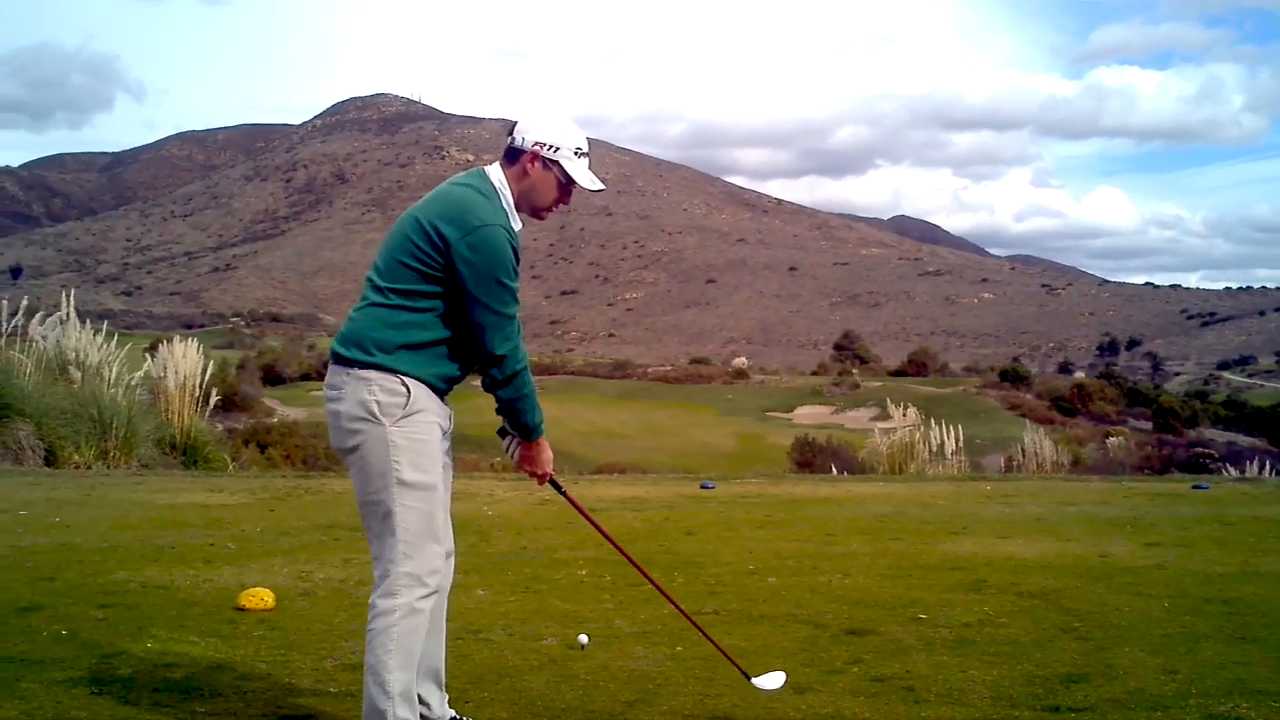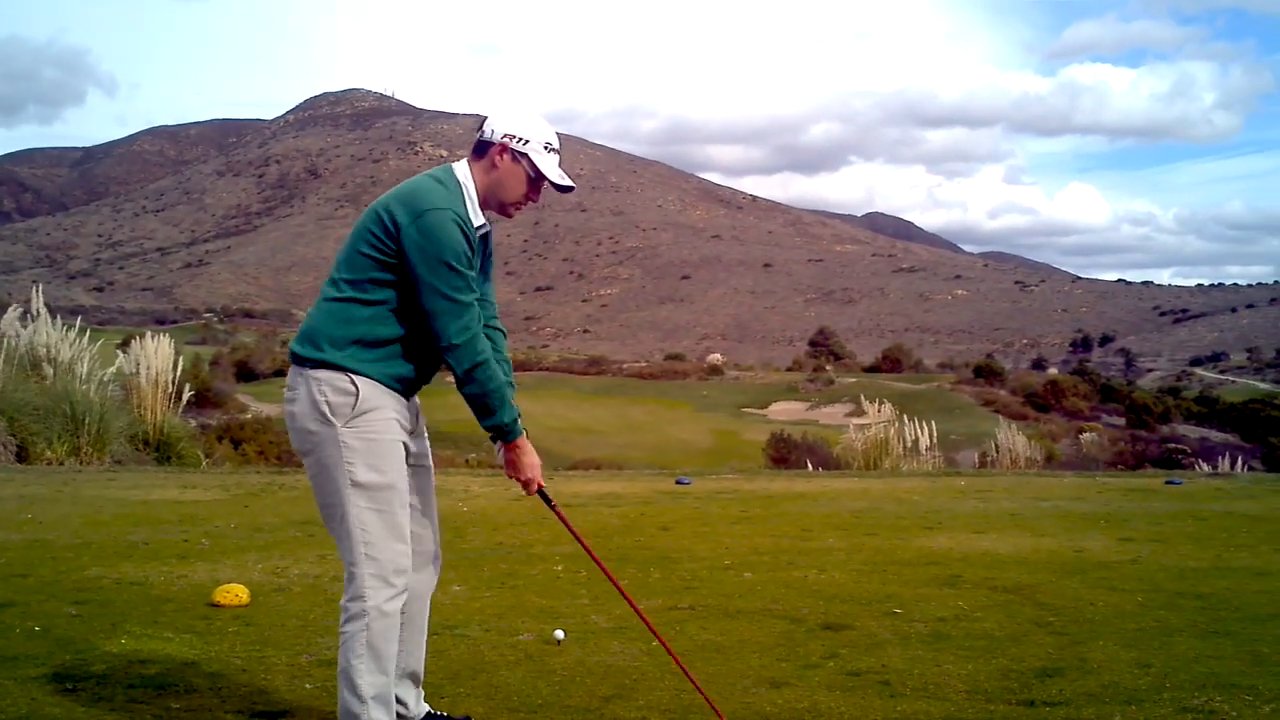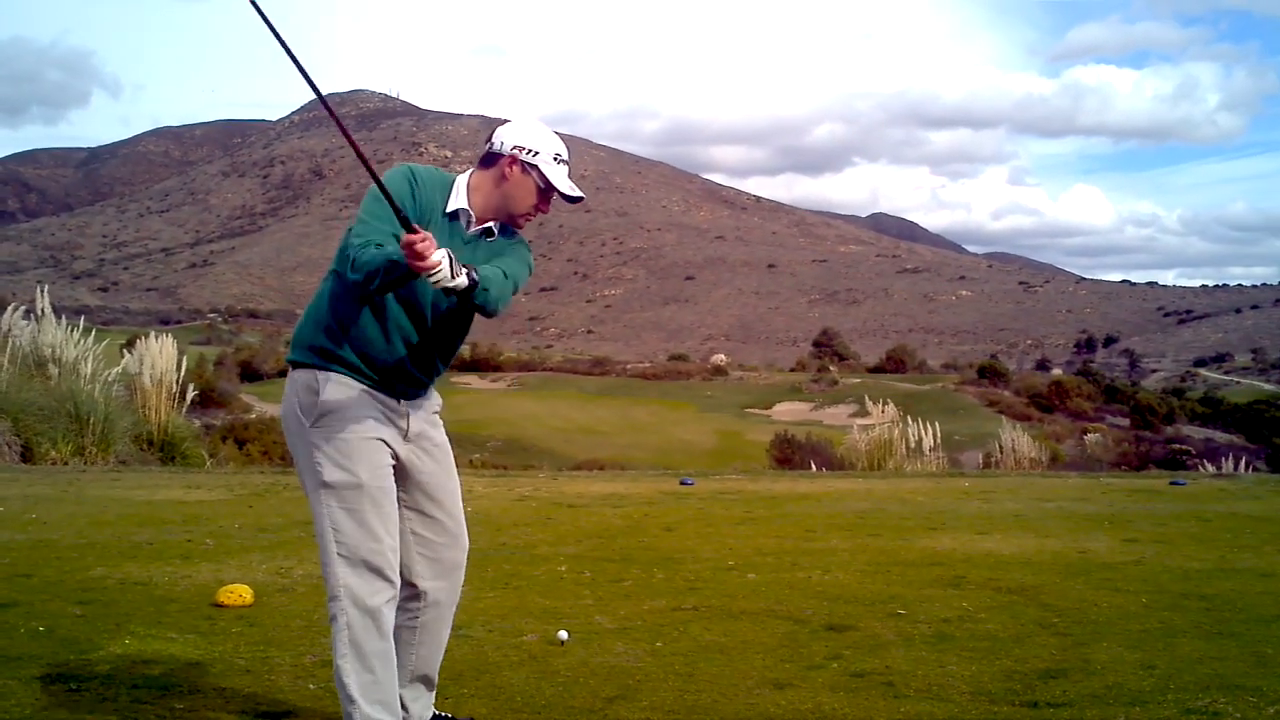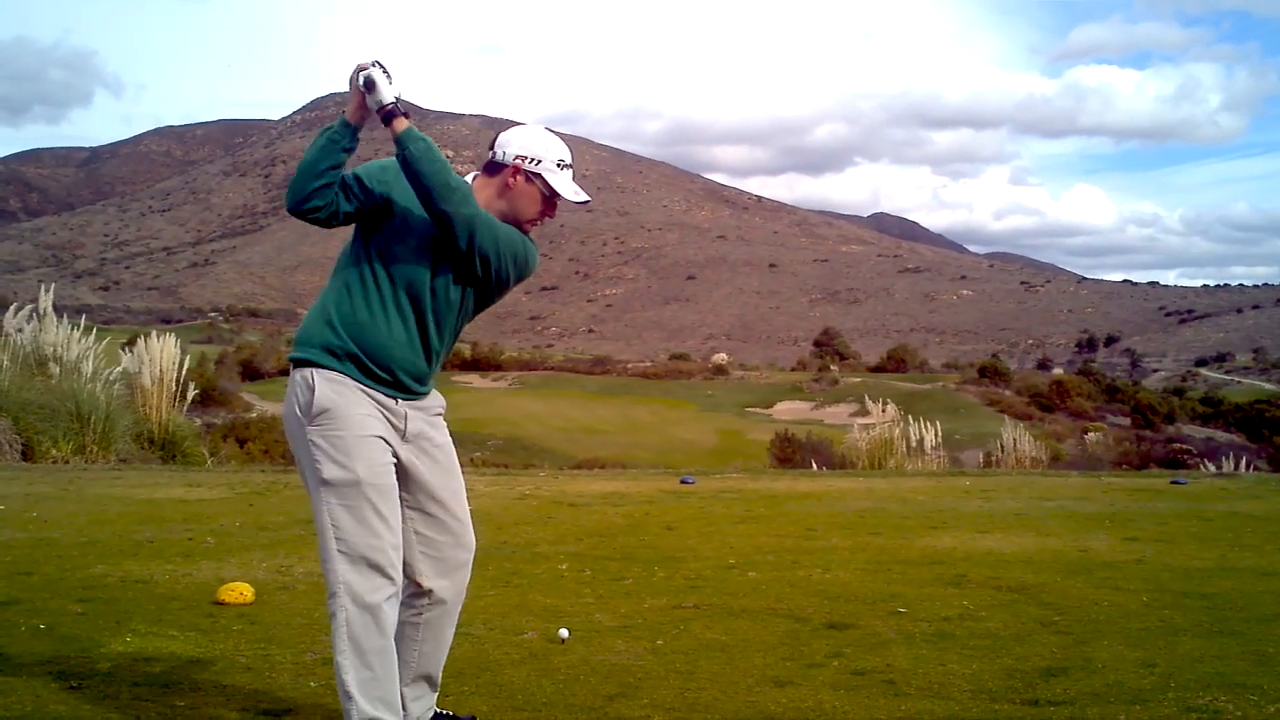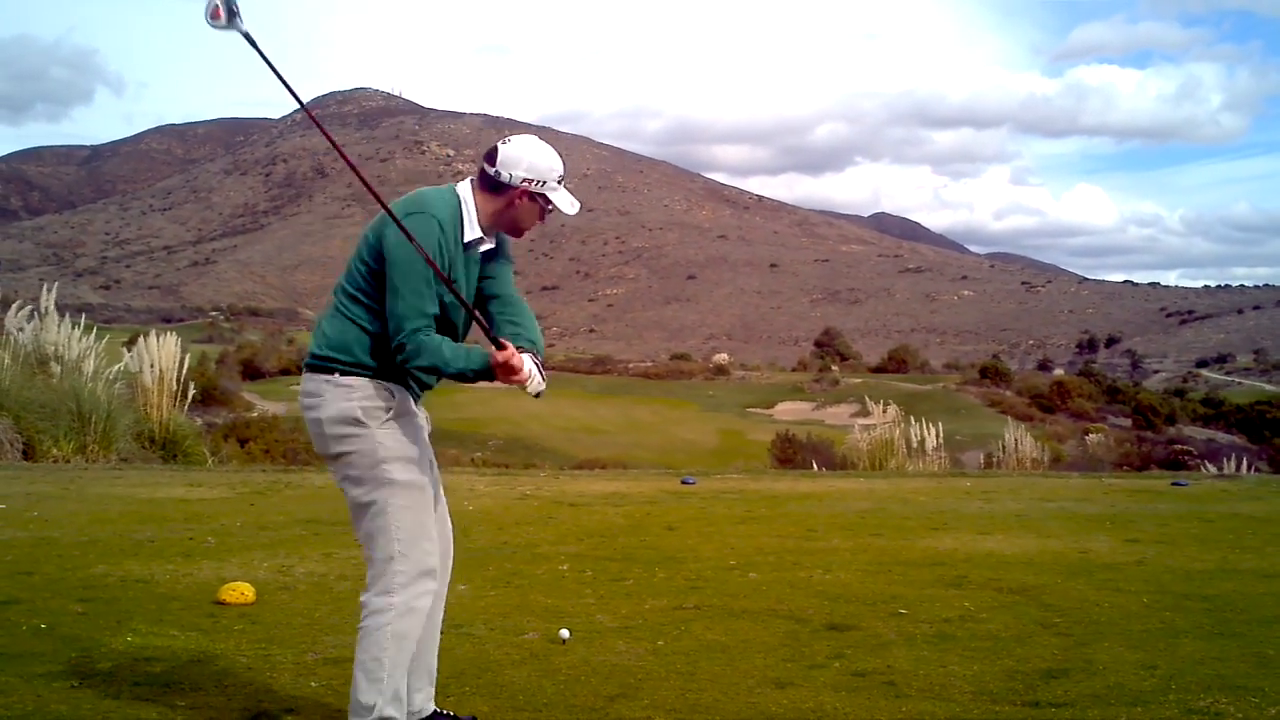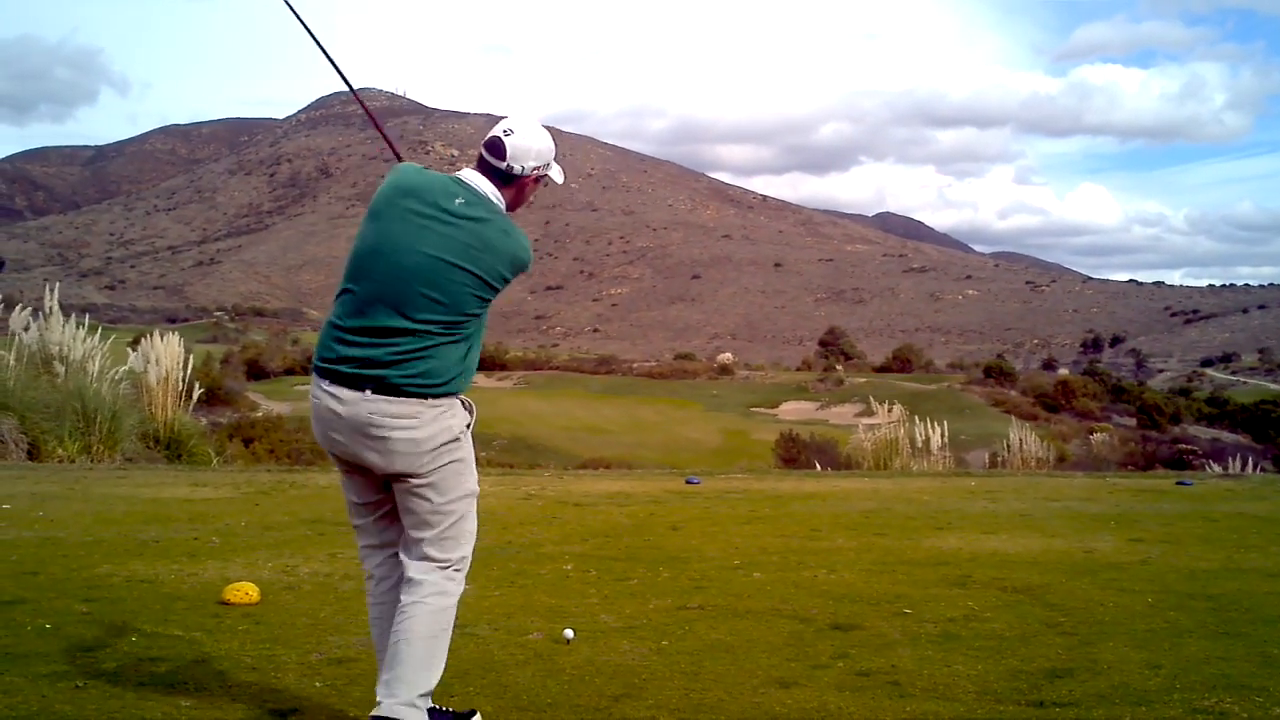
dt=0.3s
person 1, frame 1
left shoulder: (476, 199)
right shoulder: (480, 224)
left elbow: (490, 334)
right elbow: (499, 344)
left wrist: (514, 418)
right wrist: (534, 435)
left hip: (407, 393)
right hip: (384, 393)
left knee: (432, 562)
right knee: (410, 571)
person 1, frame 2
left shoulder: (471, 224)
right shoulder: (433, 211)
left elbow: (485, 326)
right elbow: (458, 339)
left wrist: (505, 419)
right wrist: (512, 435)
left hip: (387, 396)
right hip: (342, 392)
left knee: (416, 561)
right knee: (380, 572)
person 1, frame 3
left shoulder: (511, 249)
right shoulder: (412, 189)
left elbow: (491, 293)
right elbow: (359, 261)
left wrist: (451, 270)
right wrist: (402, 257)
left hip: (414, 405)
right hip: (336, 392)
left knee: (442, 559)
right knee: (367, 575)
person 1, frame 4
left shoulder: (515, 254)
right shoulder: (397, 180)
left elbow: (459, 218)
right elbow: (307, 201)
left wrist: (398, 120)
right wrist: (353, 119)
left hip: (415, 406)
right hip: (337, 390)
left knee: (447, 557)
right knee: (368, 572)
person 1, frame 5
left shoulder: (491, 243)
right shoulder: (422, 222)
left elbow: (510, 312)
right elbow: (411, 346)
left wrist: (523, 357)
right wrist: (489, 361)
left hip: (381, 399)
right hip: (360, 396)
left knee: (425, 559)
right knee: (408, 569)
person 1, frame 6
left shoulder: (404, 183)
right shoulder: (509, 248)
left hip: (335, 401)
right hip: (419, 416)
left knee: (385, 555)
right knee: (438, 563)
